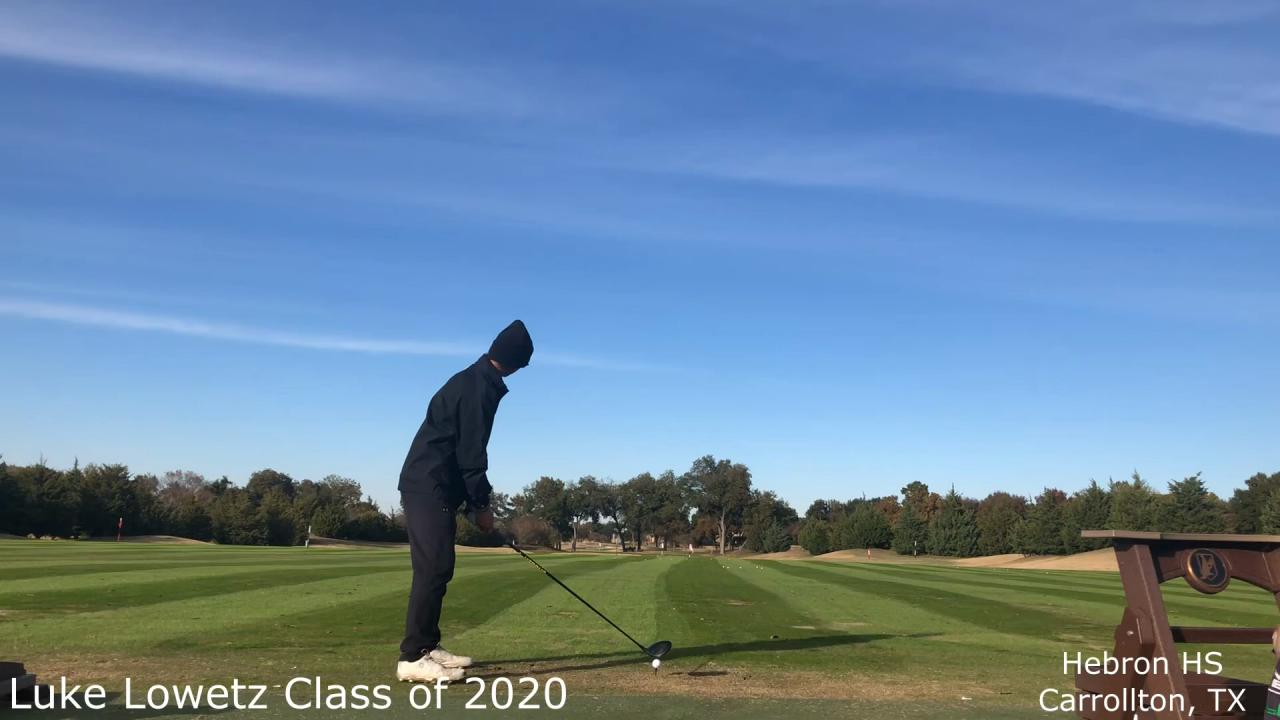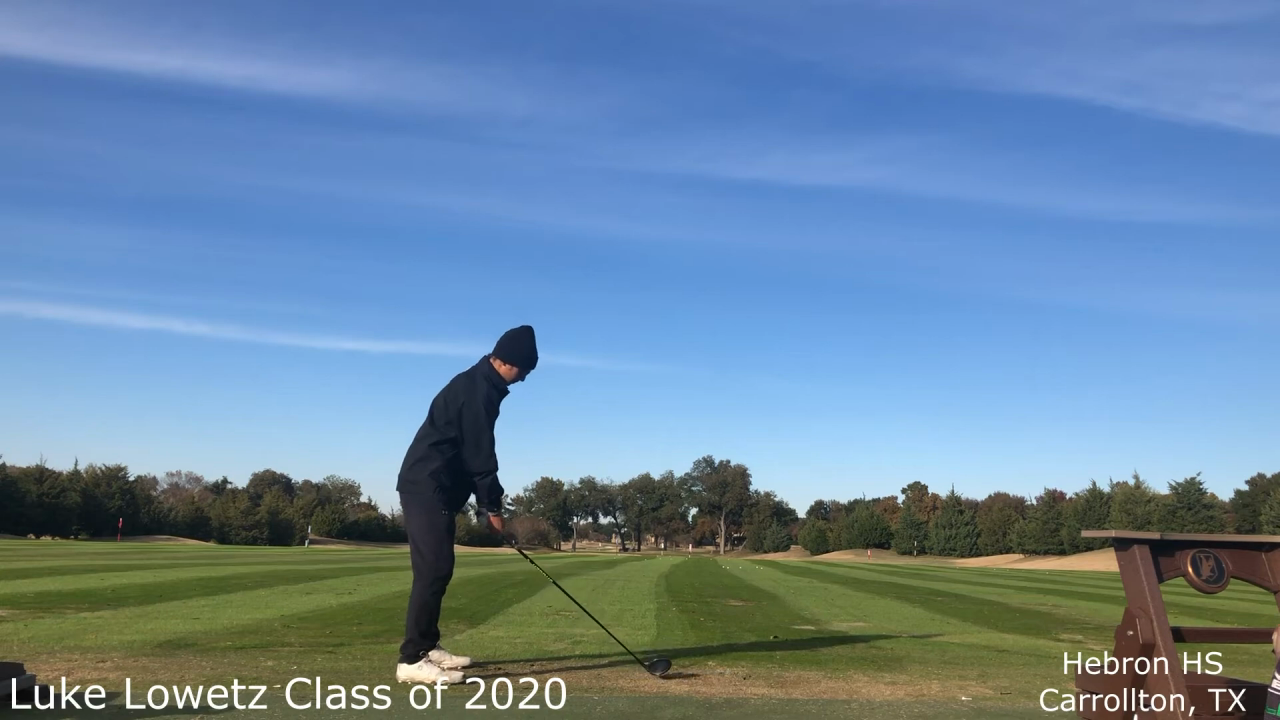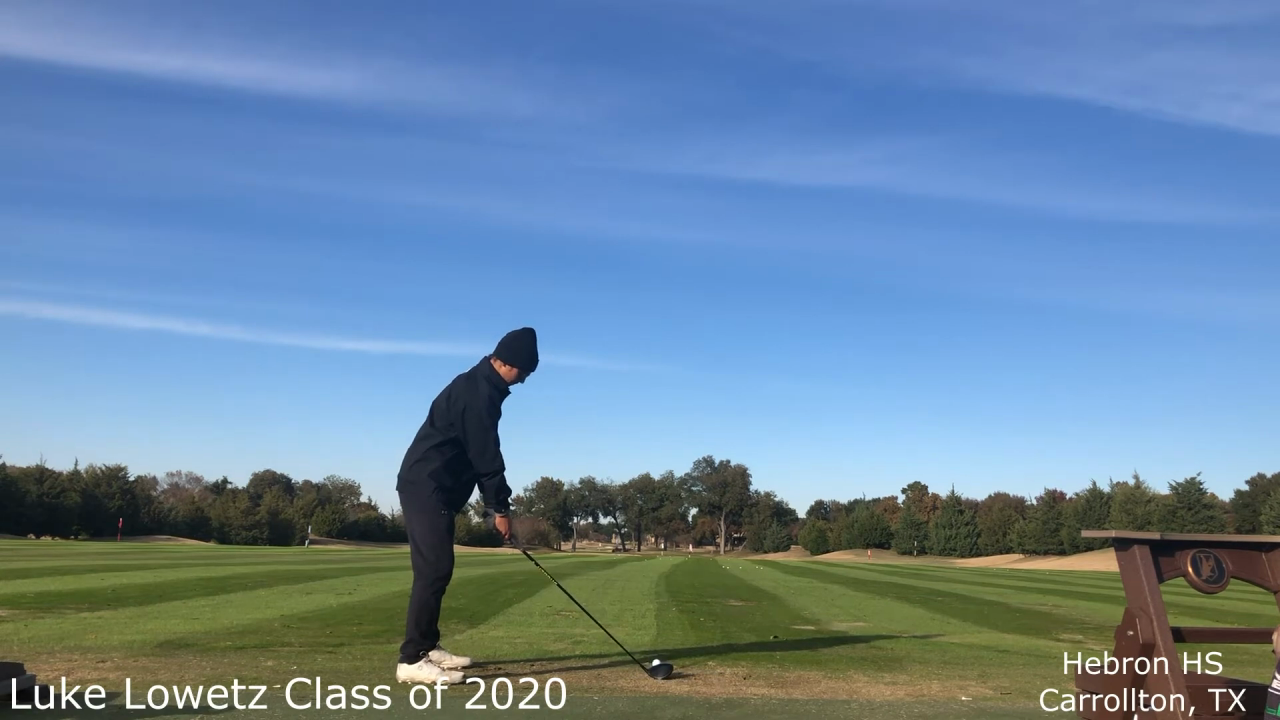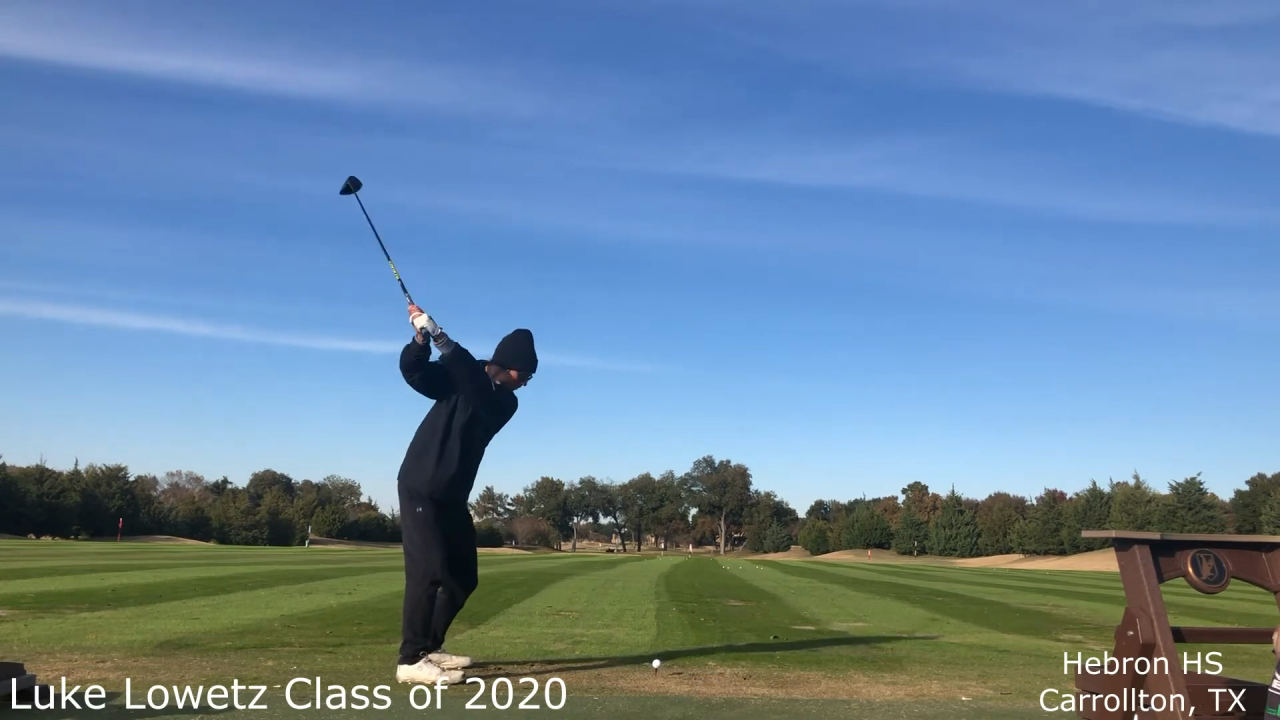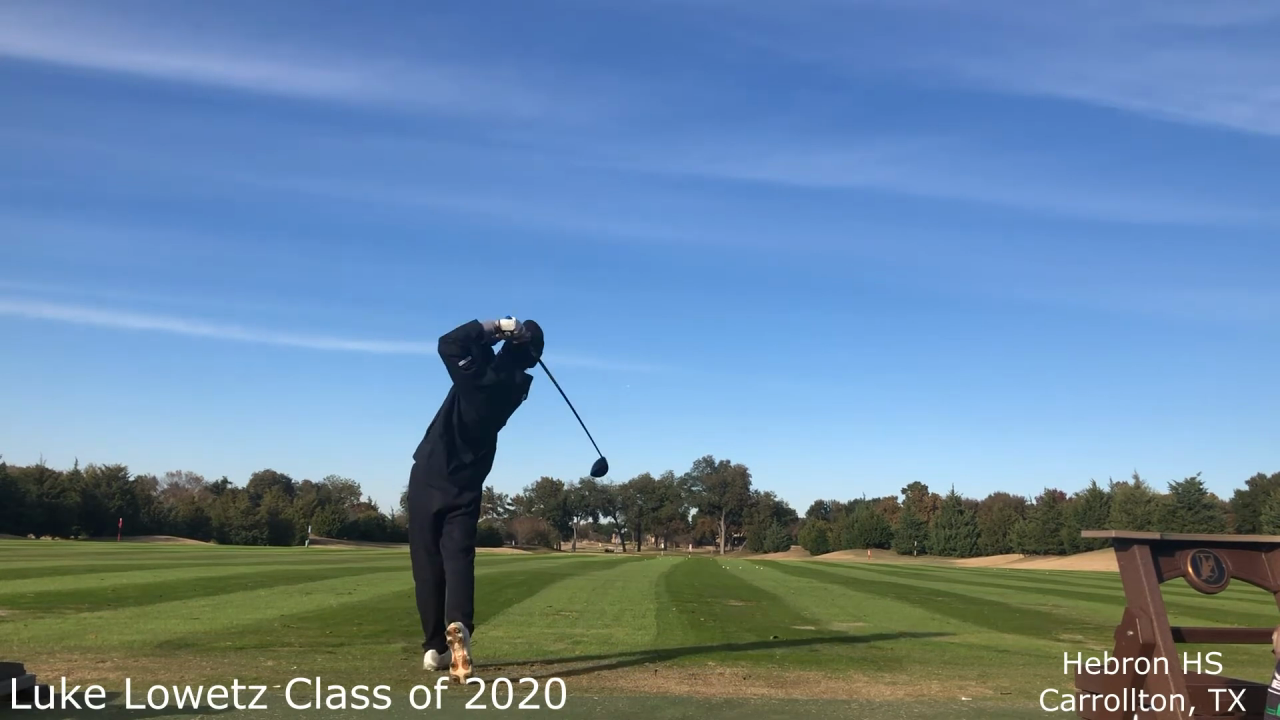
dt=1s
person 1, frame 1
left shoulder: (474, 383)
right shoulder: (478, 390)
right elbow: (470, 454)
left wrist: (476, 501)
right wrist: (481, 504)
left hip: (432, 487)
right hip: (430, 487)
left knee: (439, 568)
right knee: (433, 568)
left ankle: (428, 647)
right ankle: (412, 657)
person 1, frame 2
left shoulder: (477, 385)
right shoulder: (478, 392)
left elbow: (471, 452)
right elbow: (479, 456)
left wrist: (486, 503)
right wrist: (492, 507)
left hip: (431, 487)
right hip: (429, 488)
left knee: (438, 569)
right knee: (434, 570)
left ankle: (428, 647)
right ankle: (412, 659)
person 1, frame 3
left shoulder: (478, 386)
right shoulder: (479, 394)
left elbow: (478, 455)
right elbow: (486, 457)
left wrist: (492, 503)
right wrist: (500, 508)
left hip: (431, 487)
right hip: (427, 488)
left knee: (438, 569)
right knee: (434, 570)
left ankle: (428, 647)
right ankle: (412, 660)
person 1, frame 4
left shoulder: (504, 402)
right shoulder: (453, 377)
left elbow: (472, 377)
right elbow: (412, 372)
left wrist: (436, 335)
right wrist: (421, 339)
left hip: (454, 496)
right hip: (420, 488)
left knee: (463, 578)
right knee: (428, 572)
left ankle: (430, 648)
right ankle: (411, 660)
person 1, frame 5
left shoulder: (483, 381)
right shoulder: (514, 388)
left elbow: (450, 344)
right elbow: (477, 351)
left wrist: (497, 327)
right wrist: (501, 333)
left hip: (428, 481)
right hip: (465, 490)
left knee: (428, 567)
right knee: (458, 561)
left ankle: (435, 647)
right ankle: (459, 625)
